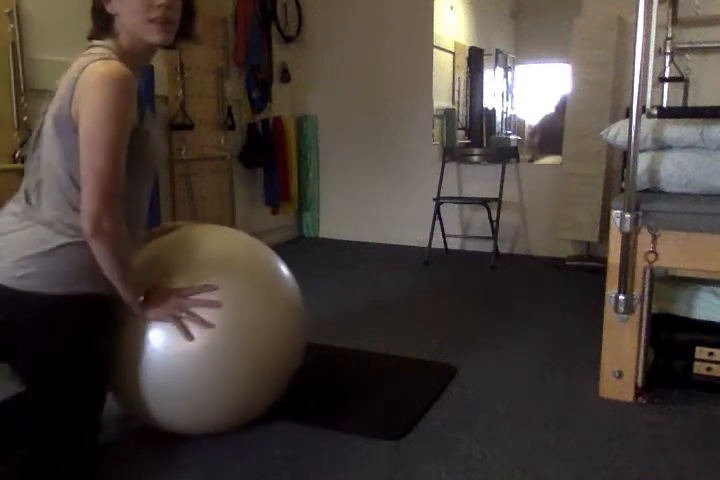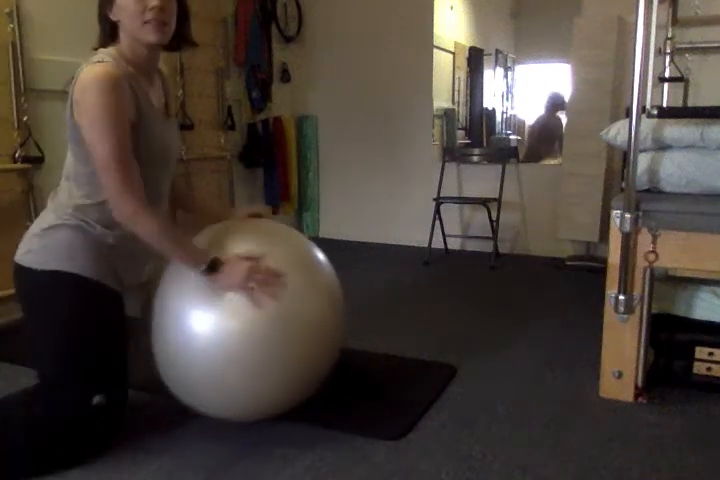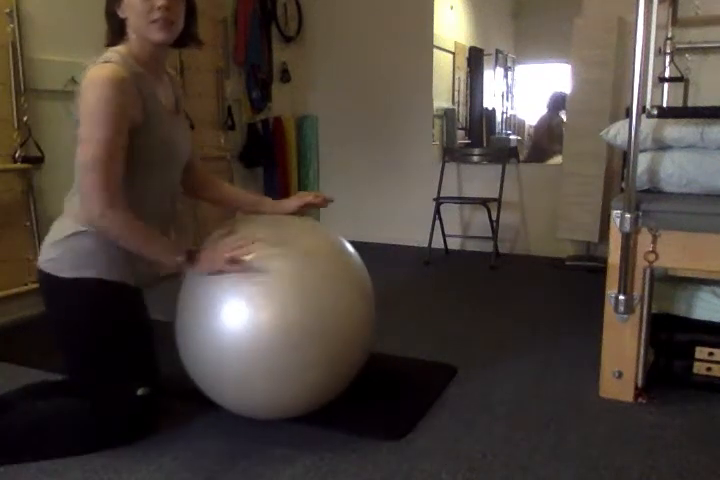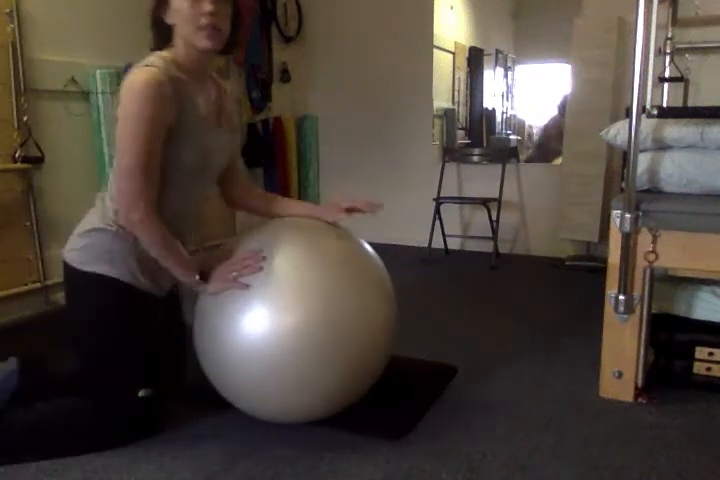
dt=0.4s
person 1, frame 1
left shoulder: (97, 65)
right shoulder: (110, 78)
right elbow: (97, 219)
left wrist: (140, 237)
right wrist: (142, 300)
right hip: (57, 280)
left knee: (53, 410)
person 1, frame 2
left shoulder: (154, 80)
right shoulder: (103, 78)
right elbow: (127, 206)
left wrist: (218, 220)
right wrist: (213, 269)
left hip: (96, 265)
right hip: (65, 264)
left knee: (104, 399)
right knee: (81, 427)
person 1, frame 3
left shoulder: (165, 82)
right shoulder: (110, 80)
left elbow: (190, 177)
right elbow: (101, 207)
left wrist: (275, 207)
right wrist: (188, 259)
left hip: (110, 266)
right hip: (87, 267)
left knee: (106, 388)
right knee: (130, 412)
person 1, frame 4
left shoulder: (221, 96)
right shoulder: (151, 82)
left elbow: (236, 190)
right elbow: (135, 209)
left wrist: (316, 211)
right wrist: (200, 275)
left hip: (151, 265)
right hip: (110, 266)
left knee: (166, 378)
right knee: (130, 415)
